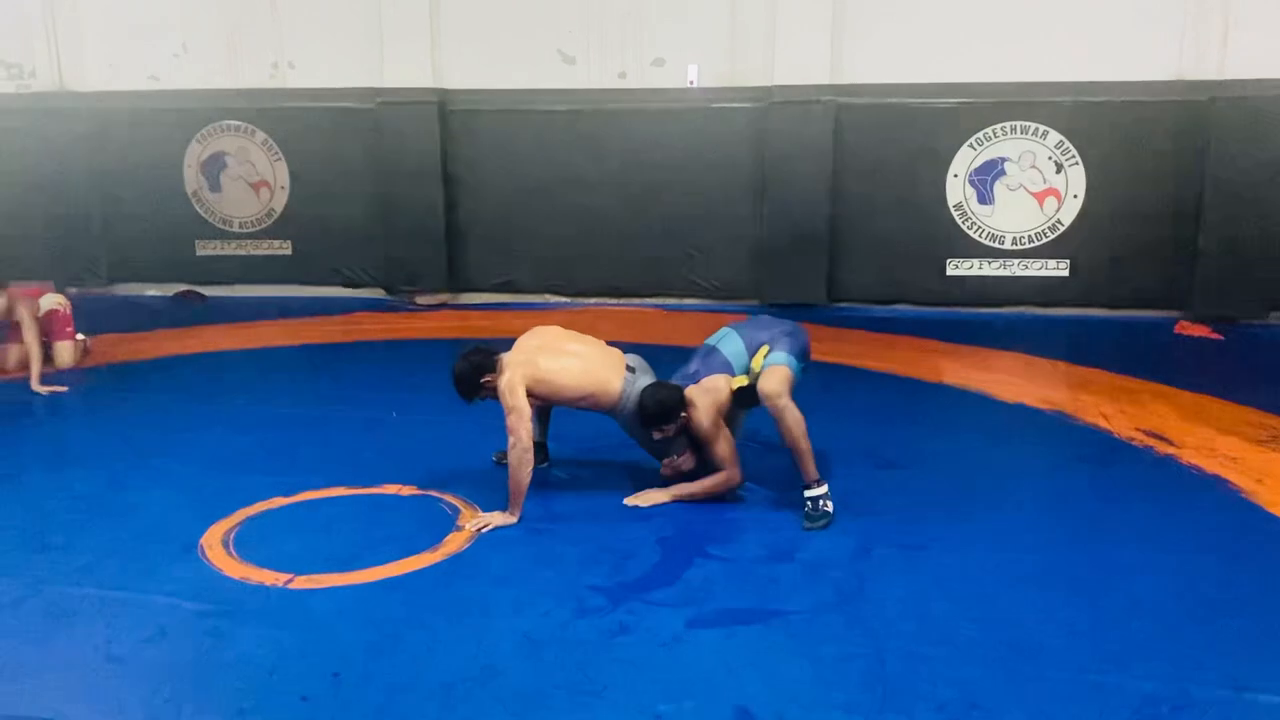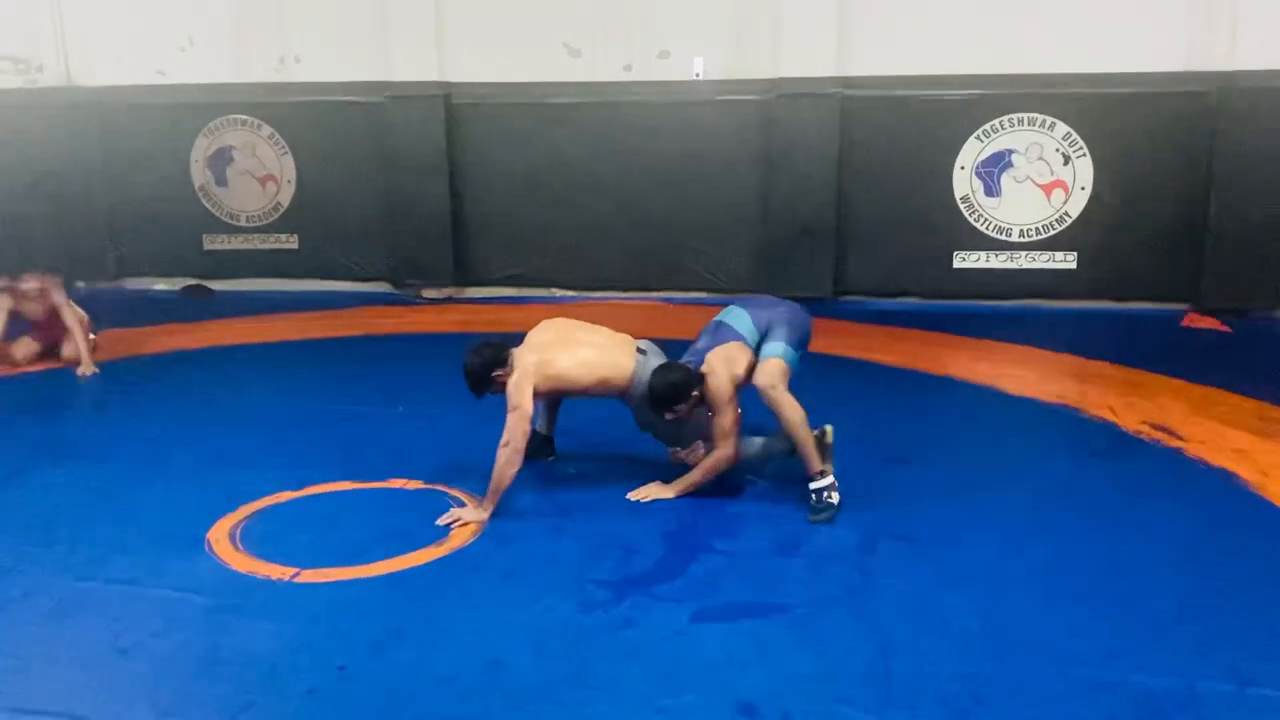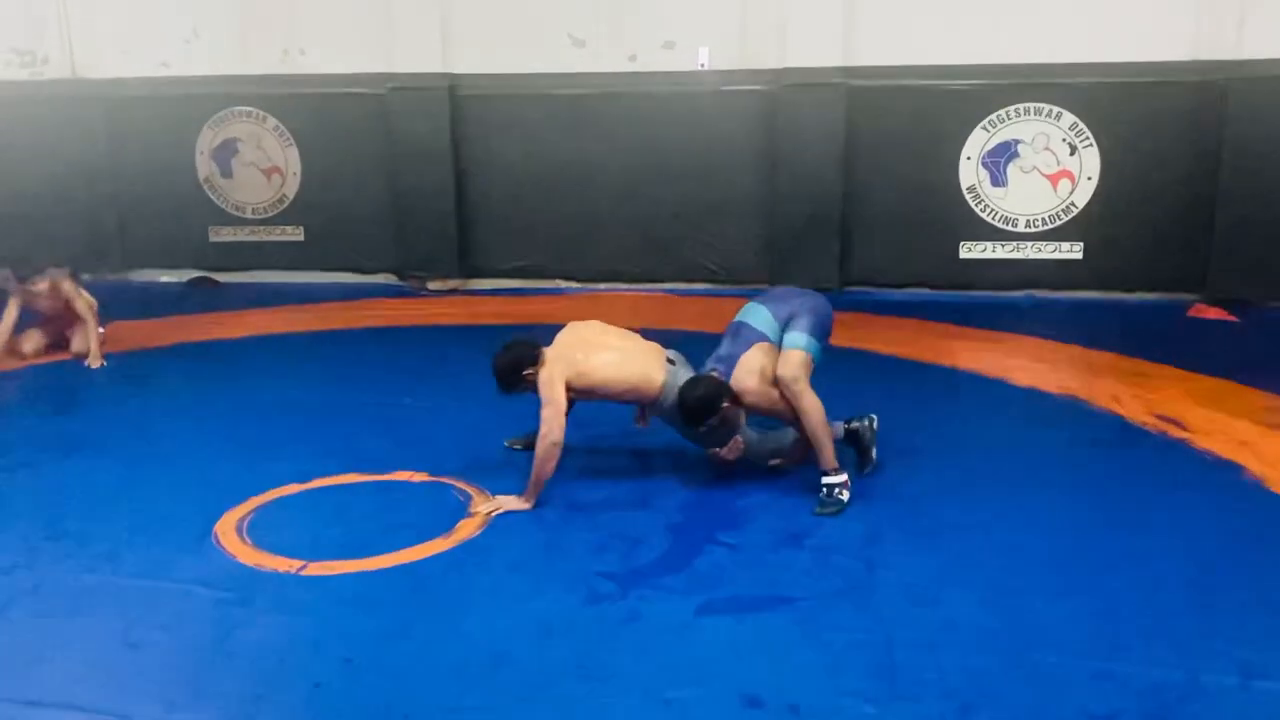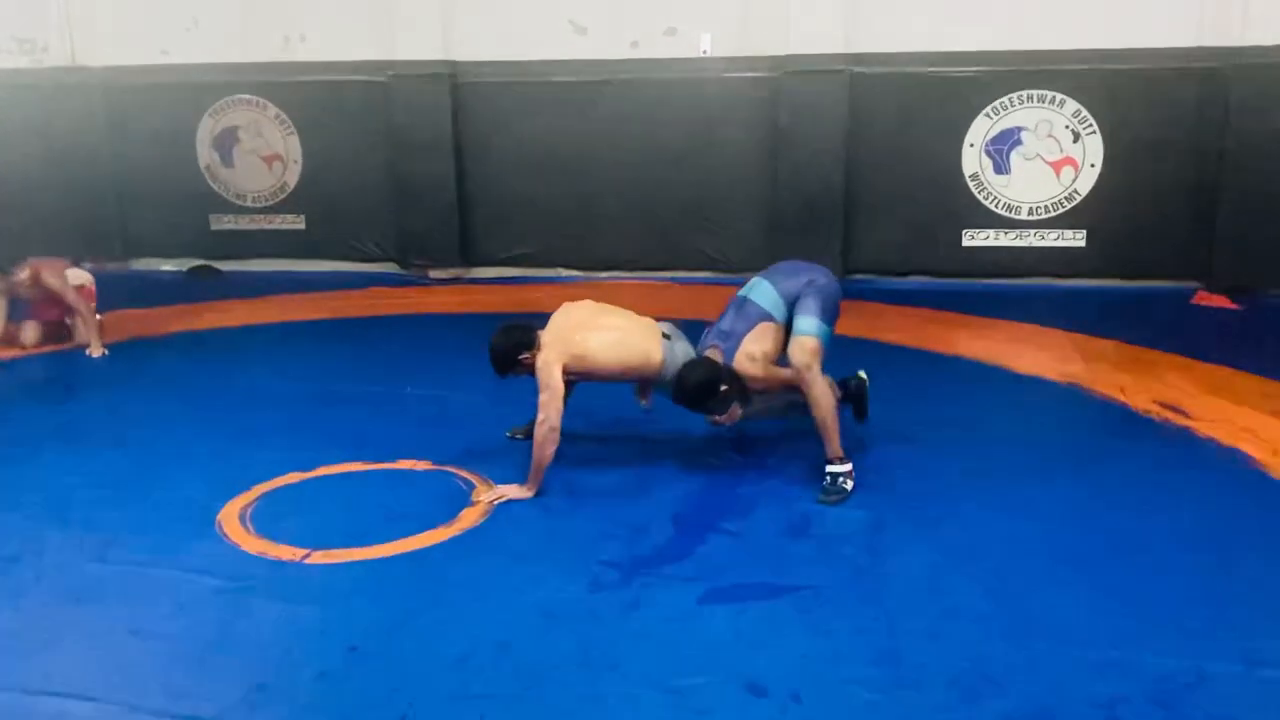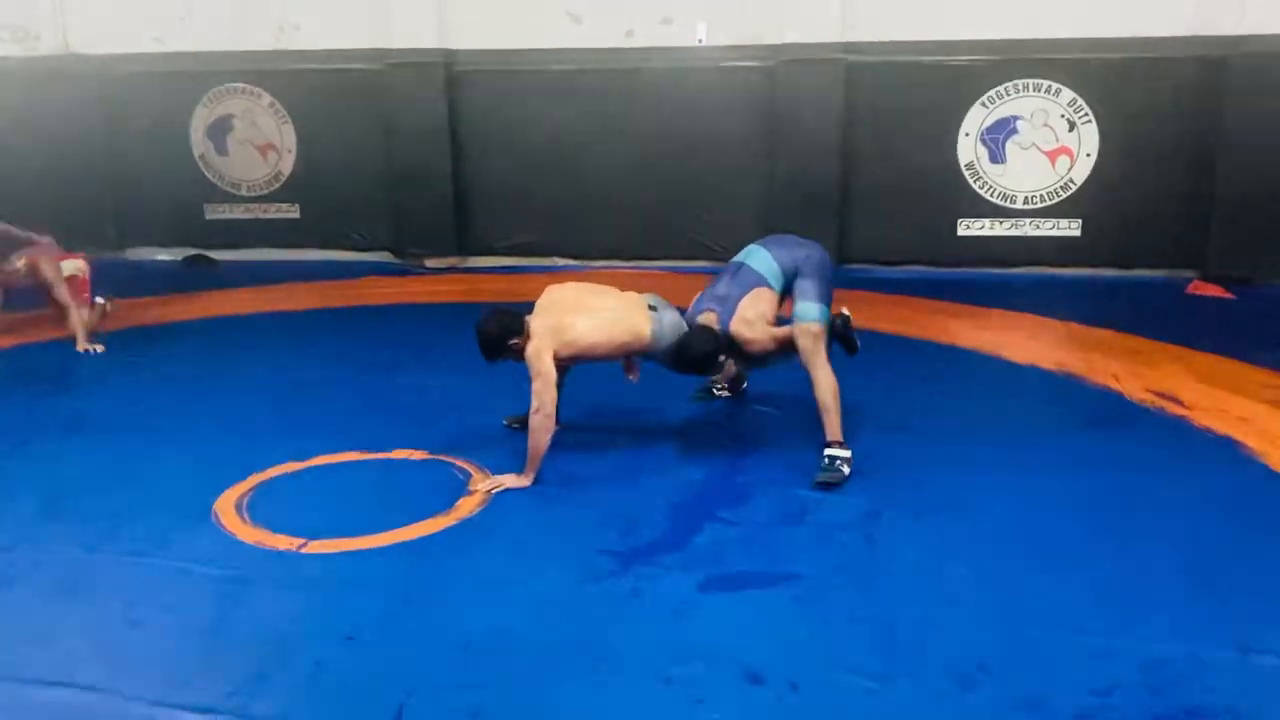
dt=0.4s
person 1, frame 1
left shoulder: (509, 381)
right shoulder: (533, 337)
left elbow: (519, 446)
left wrist: (511, 513)
left hip: (632, 398)
right hip: (631, 365)
left knee: (683, 462)
right ankle: (539, 451)
person 1, frame 2
left shoulder: (521, 377)
right shoulder: (545, 331)
left elbow: (511, 447)
left wrist: (484, 510)
left hip: (644, 383)
right hip: (642, 351)
left knee: (705, 451)
person 1, frame 3
left shoulder: (550, 375)
right shoulder: (574, 332)
left elbow: (552, 440)
left wrist: (528, 499)
left hip: (674, 396)
right hip: (668, 360)
left knee: (750, 447)
left ankle: (844, 431)
person 1, frame 4
left shoulder: (548, 359)
right shoulder: (567, 312)
left elbow: (550, 425)
left wrist: (529, 488)
left hip: (670, 366)
right hip: (663, 335)
person 1, frame 5
left shoulder: (538, 346)
right shoulder: (552, 294)
left elbow: (543, 412)
right elbow: (613, 294)
left wrist: (526, 476)
left hip: (661, 336)
right hip: (650, 306)
person 2, frame 1
left shoulder: (703, 413)
right shoulder: (672, 399)
left elbow: (732, 475)
left wrist: (670, 493)
left hip: (784, 337)
left knee: (771, 391)
left ankle: (817, 489)
person 2, frame 2
left shoulder: (715, 382)
right shoulder: (680, 376)
left elbow: (726, 450)
left wrist: (673, 489)
left hip: (785, 316)
right hip: (750, 312)
left knee: (768, 384)
left ankle: (822, 480)
person 2, frame 3
left shoulder: (750, 390)
right shoulder: (708, 382)
left elbow: (803, 419)
left hip: (807, 307)
right hip: (771, 304)
left knee: (790, 377)
left ankle: (835, 477)
person 2, frame 4
left shoulder: (750, 370)
right shoulder: (705, 358)
left hip: (815, 284)
right hip: (780, 277)
left knee: (803, 365)
left ankle: (839, 464)
person 2, frame 5
left shoulder: (750, 337)
right shoulder: (694, 318)
left elbow: (797, 336)
left hip: (807, 260)
right hip: (772, 252)
left knee: (811, 350)
left ankle: (837, 449)
right ankle: (736, 382)
